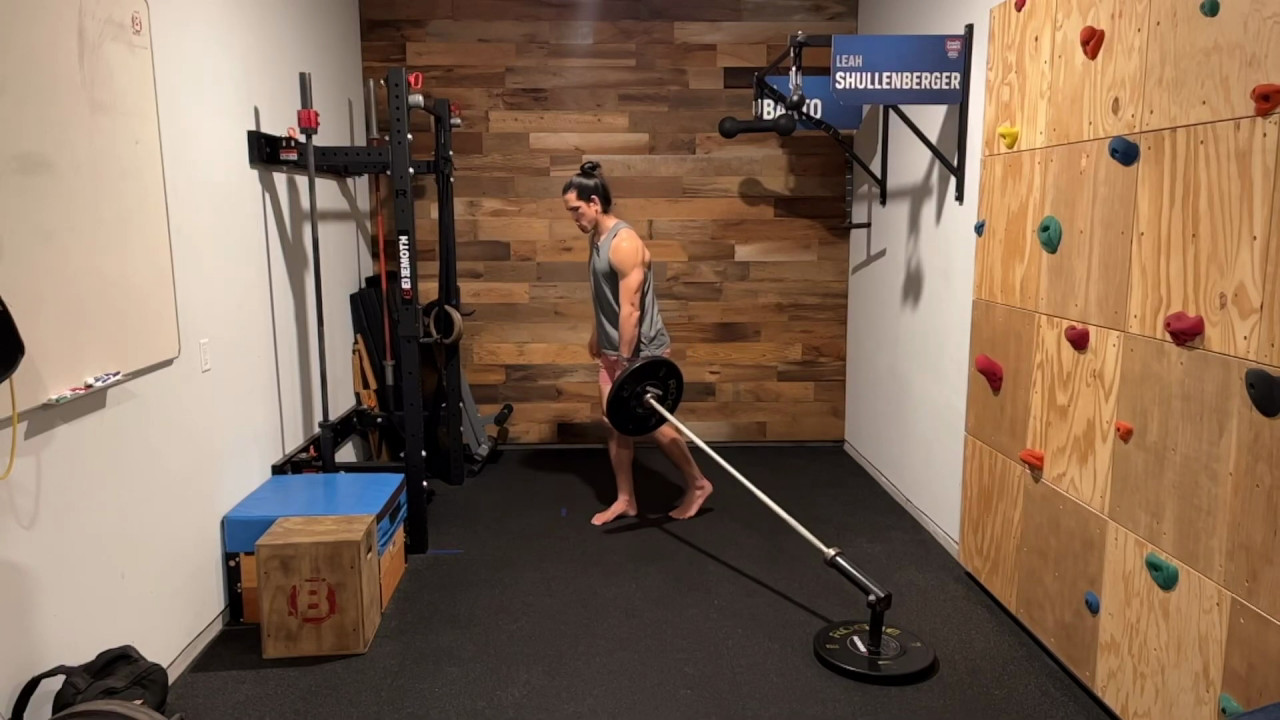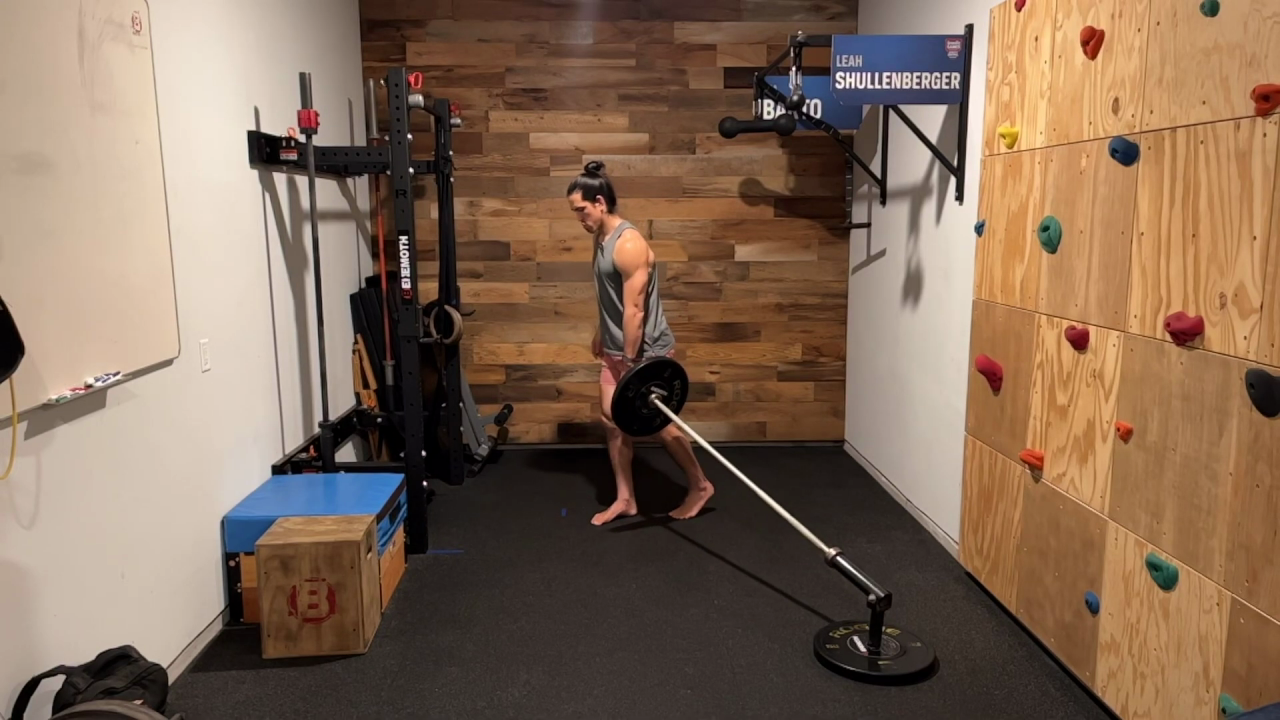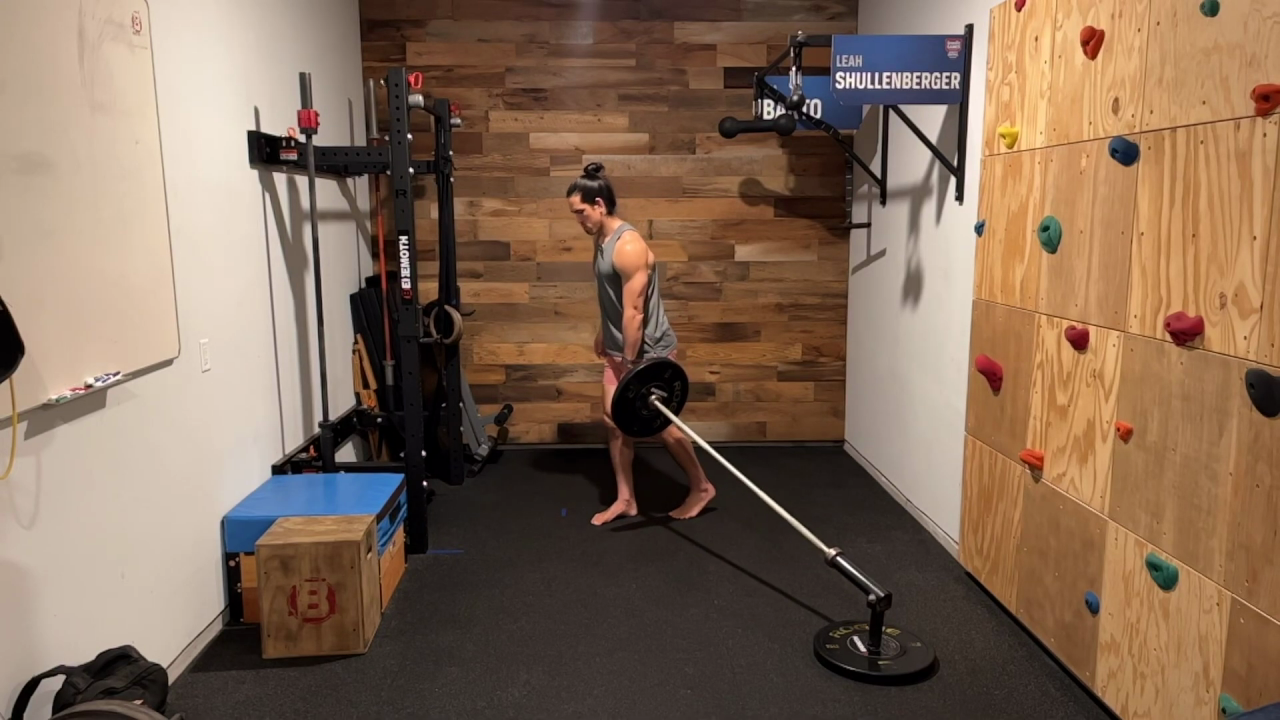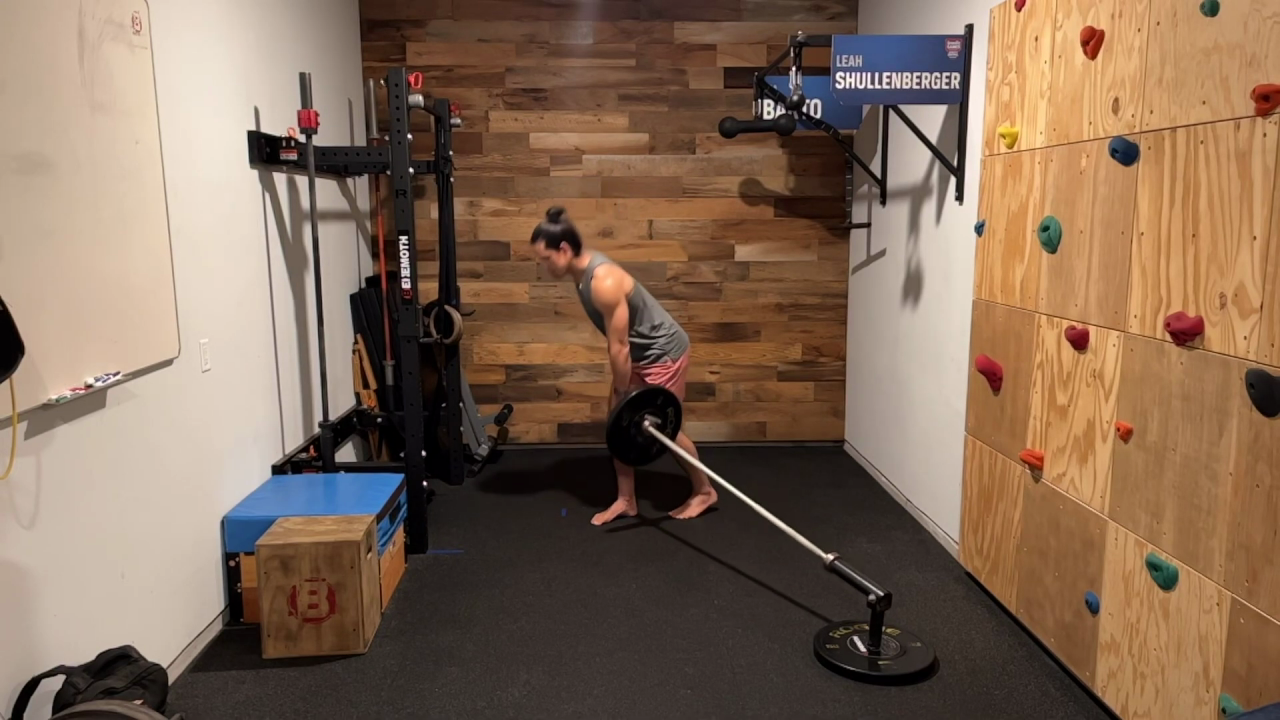
dt=0.4s
person 1, frame 1
left shoulder: (624, 244)
right shoulder: (596, 238)
left elbow: (630, 309)
left wrist: (627, 363)
right wrist: (596, 335)
left hip: (642, 350)
right hip: (613, 349)
right knee: (615, 424)
left ankle: (698, 484)
right ankle: (625, 499)
person 1, frame 2
left shoulder: (629, 244)
right shoulder: (601, 238)
left elbow: (635, 310)
left wrist: (632, 364)
right wrist: (599, 334)
left hip: (645, 352)
right hip: (616, 350)
left knee: (659, 424)
right knee: (613, 422)
left ankle: (700, 486)
right ankle: (625, 499)
person 1, frame 3
left shoulder: (628, 246)
right shoulder: (601, 239)
left elbow: (634, 312)
left wrist: (632, 366)
right wrist: (603, 334)
left hip: (649, 352)
right hip: (620, 349)
right knee: (615, 422)
left ankle: (702, 487)
right ankle: (626, 499)
person 1, frame 4
left shoulder: (604, 282)
right shoulder: (583, 269)
left elbow: (619, 347)
left wrist: (622, 395)
left hip: (664, 351)
right hip: (638, 352)
left ankle: (705, 491)
right ankle: (626, 499)
